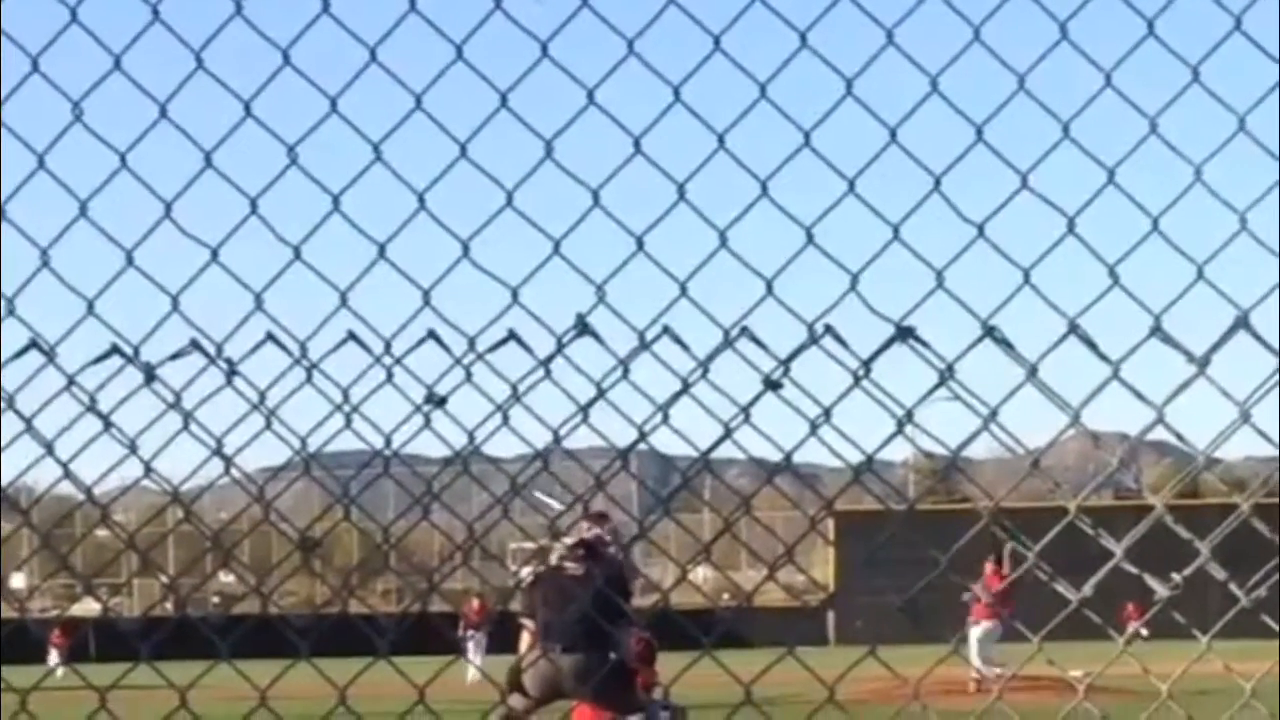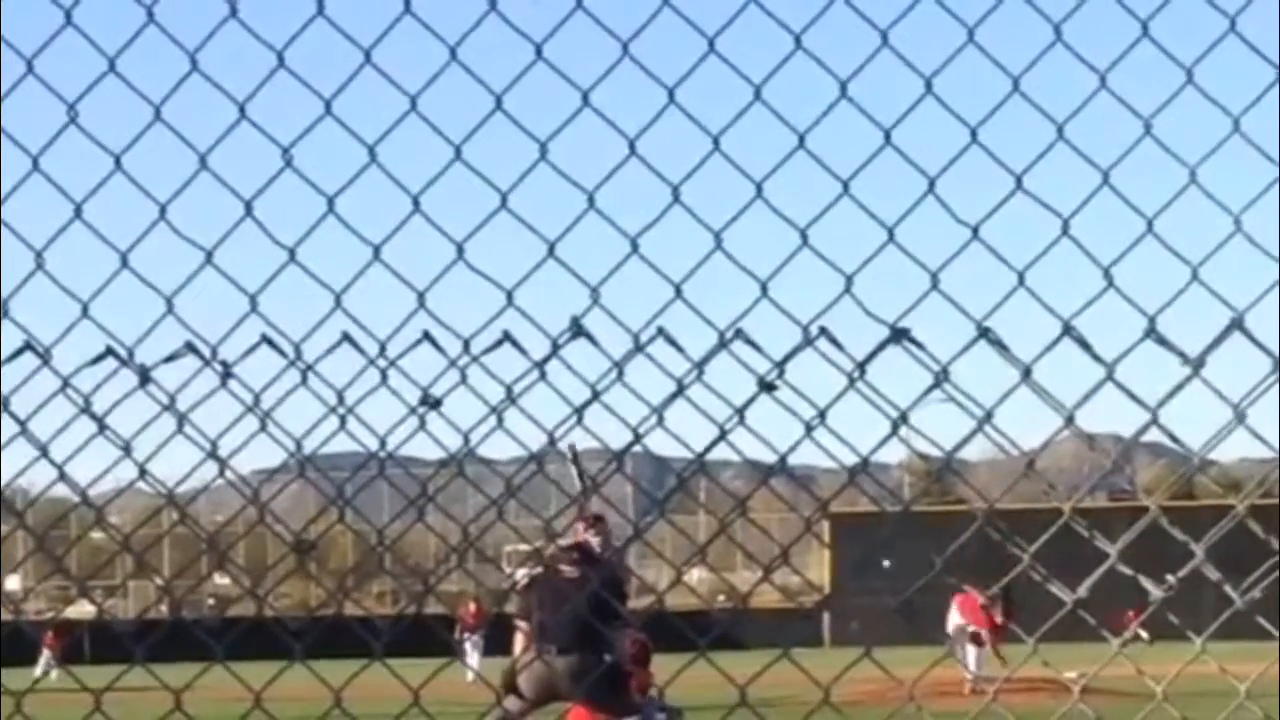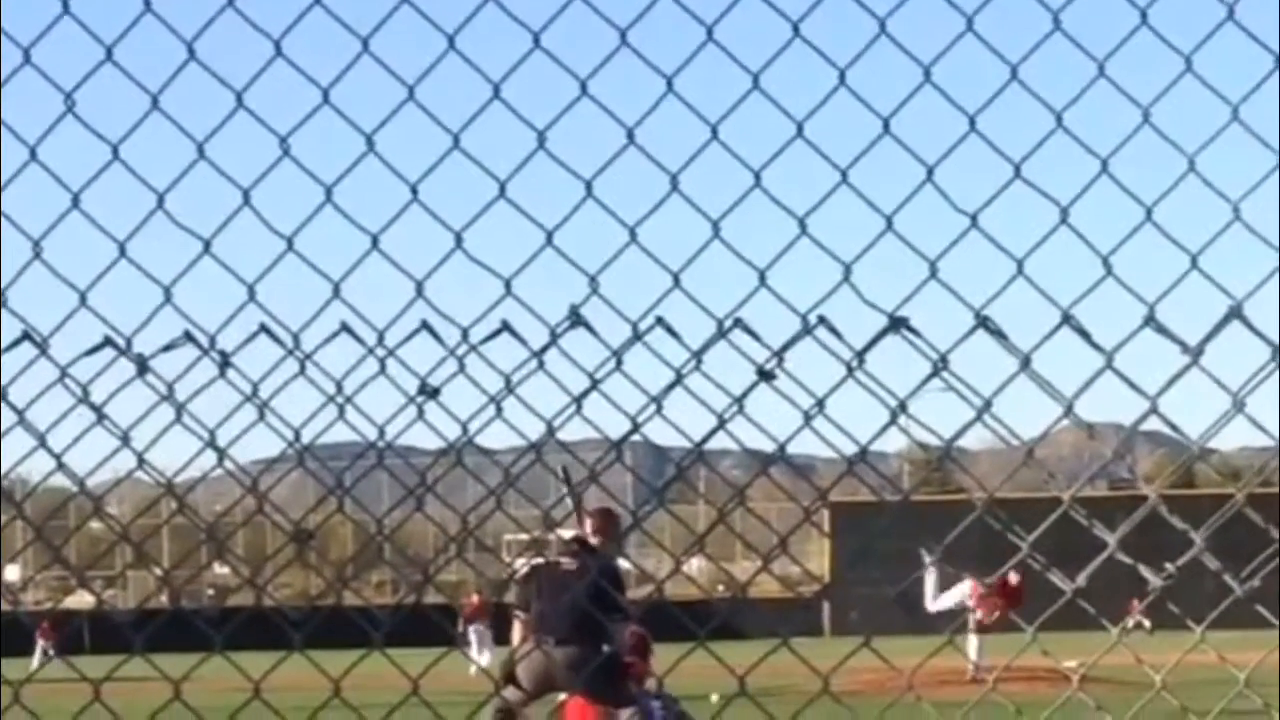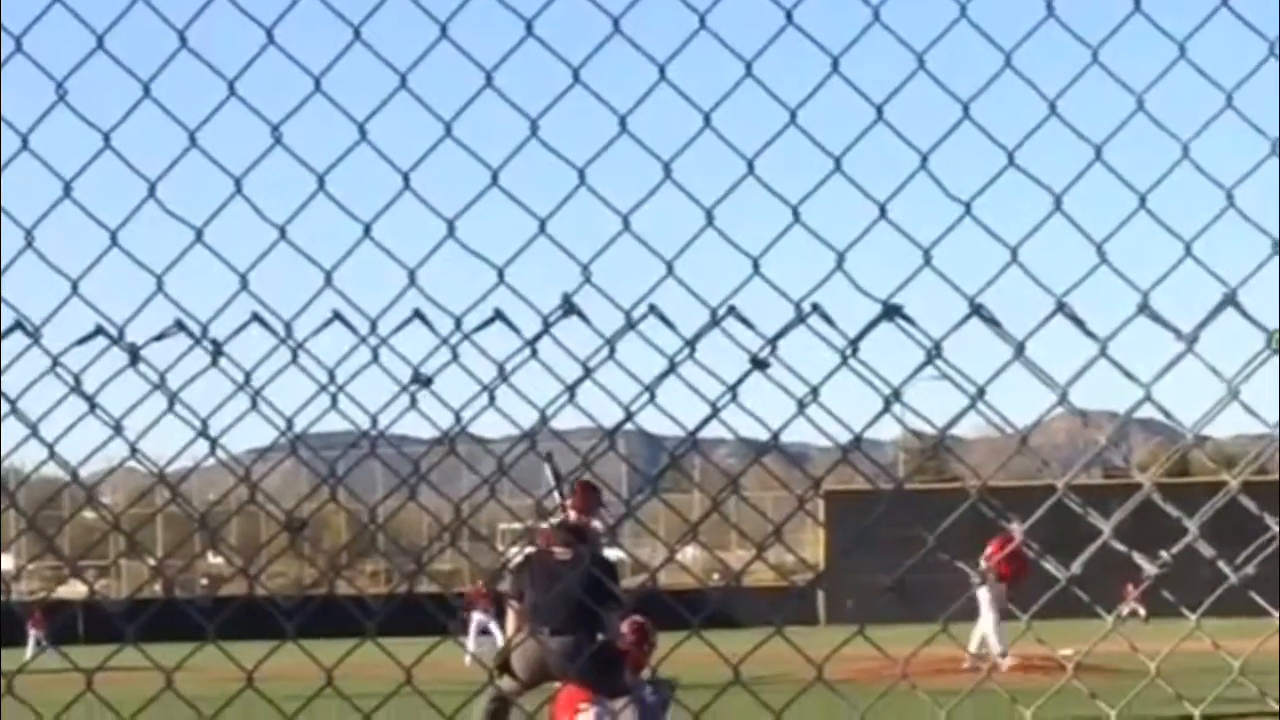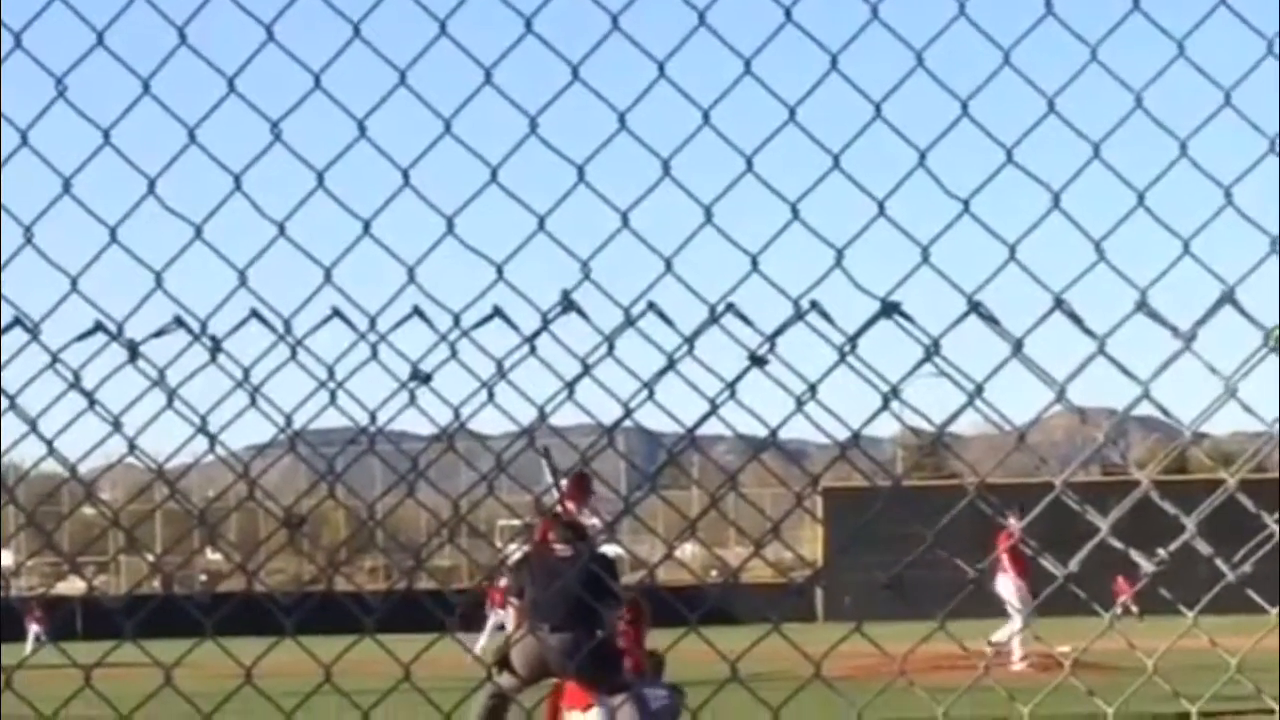
dt=0.3s
person 1, frame 1
left shoulder: (539, 578)
right shoulder: (609, 575)
left elbow: (528, 633)
right elbow: (624, 634)
left hip: (543, 665)
right hip: (590, 665)
person 1, frame 2
left shoulder: (536, 582)
right shoulder: (604, 580)
left elbow: (523, 633)
left wrist: (518, 671)
left hip: (541, 668)
right hip: (586, 667)
person 1, frame 3
left shoulder: (533, 572)
right shoulder: (605, 572)
left elbow: (521, 624)
right elbow: (618, 627)
left wrist: (516, 659)
left hip: (538, 656)
right hip: (582, 656)
person 1, frame 4
left shoulder: (527, 562)
right shoulder: (597, 562)
left elbow: (514, 615)
right elbow: (611, 616)
left wrist: (512, 648)
left hip: (532, 648)
right hip: (580, 646)
left knee: (498, 695)
right knee: (628, 696)
person 1, frame 5
left shoulder: (528, 561)
right shoulder: (599, 562)
left elbow: (516, 608)
right elbow: (611, 612)
left hip: (532, 643)
right hip: (579, 644)
left knee: (496, 693)
right knee: (622, 696)
